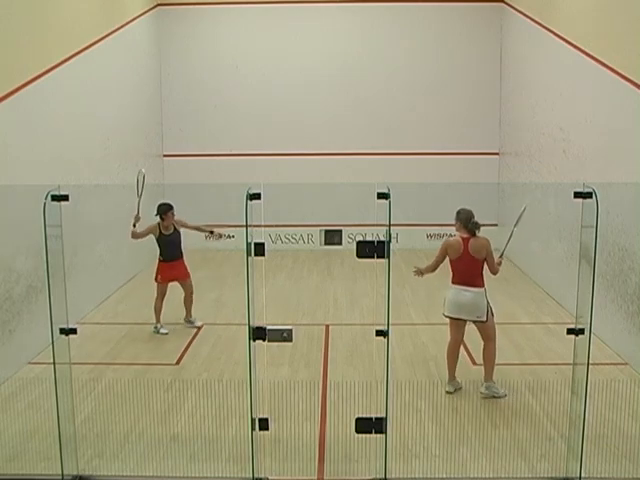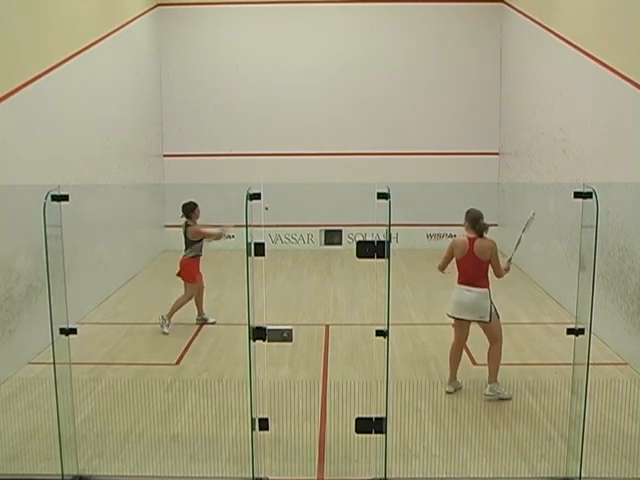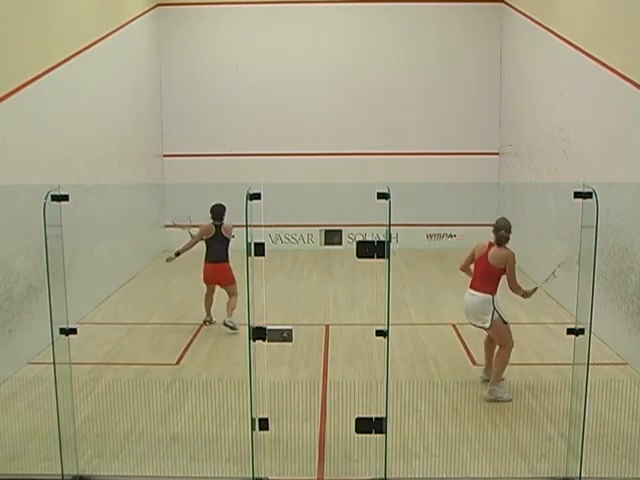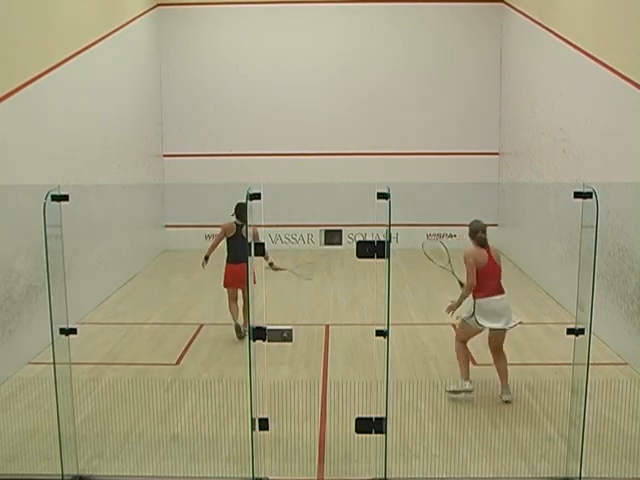
dt=0.4s
person 1, frame 1
left shoulder: (449, 243)
right shoulder: (483, 242)
left elbow: (433, 267)
right elbow: (494, 271)
left wrist: (421, 271)
right wrist: (498, 263)
left hip: (456, 295)
right hip: (477, 296)
left knee: (455, 340)
right knee: (490, 340)
left ankle: (451, 382)
right ankle: (488, 384)
person 1, frame 2
left shoulder: (457, 243)
right shoulder: (489, 244)
left elbow: (441, 267)
right elbow: (499, 274)
left wrist: (442, 268)
right wrist: (506, 268)
left hip: (460, 294)
right hip: (480, 297)
left knee: (459, 340)
right knee: (496, 341)
left ankle: (452, 382)
right ankle: (492, 386)
person 1, frame 3
left shoulder: (480, 247)
right shoulder: (508, 254)
left elbow: (463, 267)
right elbow: (513, 286)
right wrist: (527, 293)
left hip: (471, 298)
right hip: (486, 302)
left knee: (494, 333)
right knee: (507, 344)
left ankle: (488, 370)
right ankle: (493, 389)
person 1, frame 4
left shoulder: (470, 254)
right shoulder: (494, 252)
left elbow: (473, 283)
left wrist: (458, 302)
left hip: (482, 306)
right hip: (501, 304)
left knee: (460, 339)
right knee: (496, 349)
left ankle: (465, 382)
right ankle: (505, 391)
person 2, frame 1
left shoulder: (176, 223)
right shoulder: (154, 228)
left elbow: (194, 227)
right elbow: (134, 236)
left wrist: (211, 232)
right wrist: (135, 224)
left hip: (179, 263)
right hip: (164, 265)
left knee: (189, 291)
right knee: (161, 296)
left ankle: (189, 318)
right ankle: (157, 324)
person 2, frame 2
left shoulder: (189, 225)
right shoulder: (194, 229)
right elbow: (213, 236)
left hip: (189, 260)
right hip: (191, 263)
left knee: (200, 288)
right knee: (189, 295)
left ankle: (201, 316)
right ankle: (166, 318)
person 2, frame 3
left shoulder: (205, 229)
right shoulder: (228, 228)
left elbow: (191, 244)
left wrist: (175, 254)
left hip: (209, 266)
right hip: (223, 267)
left knee: (210, 292)
right knee: (233, 295)
left ankle: (208, 317)
right ankle: (228, 319)
person 2, frame 4
left shoulder: (226, 227)
right shoulder: (252, 230)
left elbow: (214, 243)
left wrist: (206, 258)
right wrist: (270, 263)
left hip: (231, 267)
right hip: (245, 268)
left knee: (232, 300)
right knee: (246, 300)
left ankle: (237, 324)
right ankle: (244, 327)
